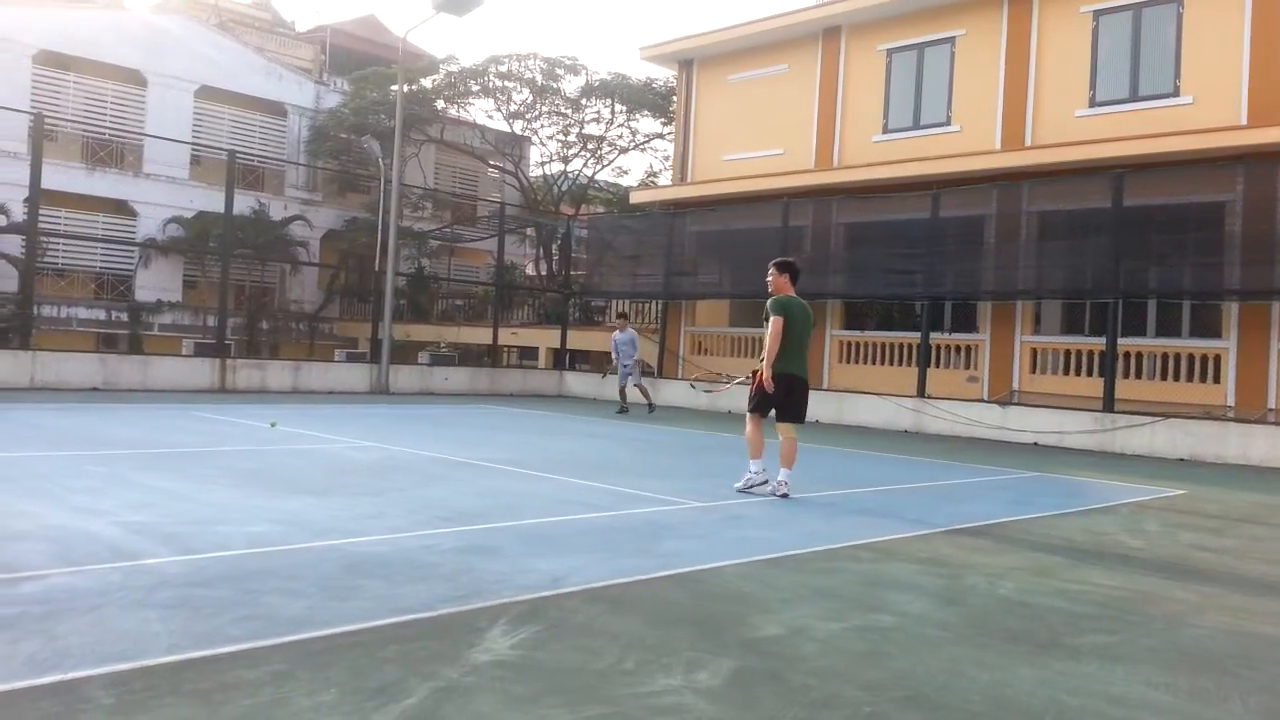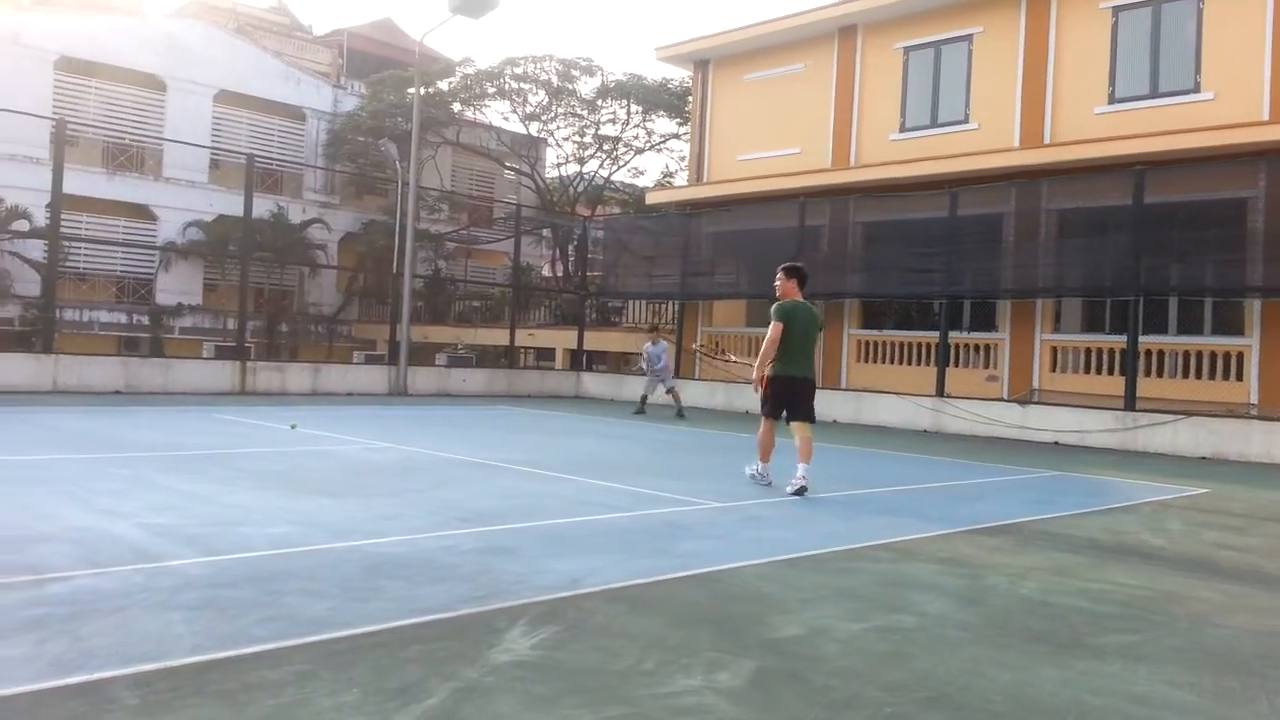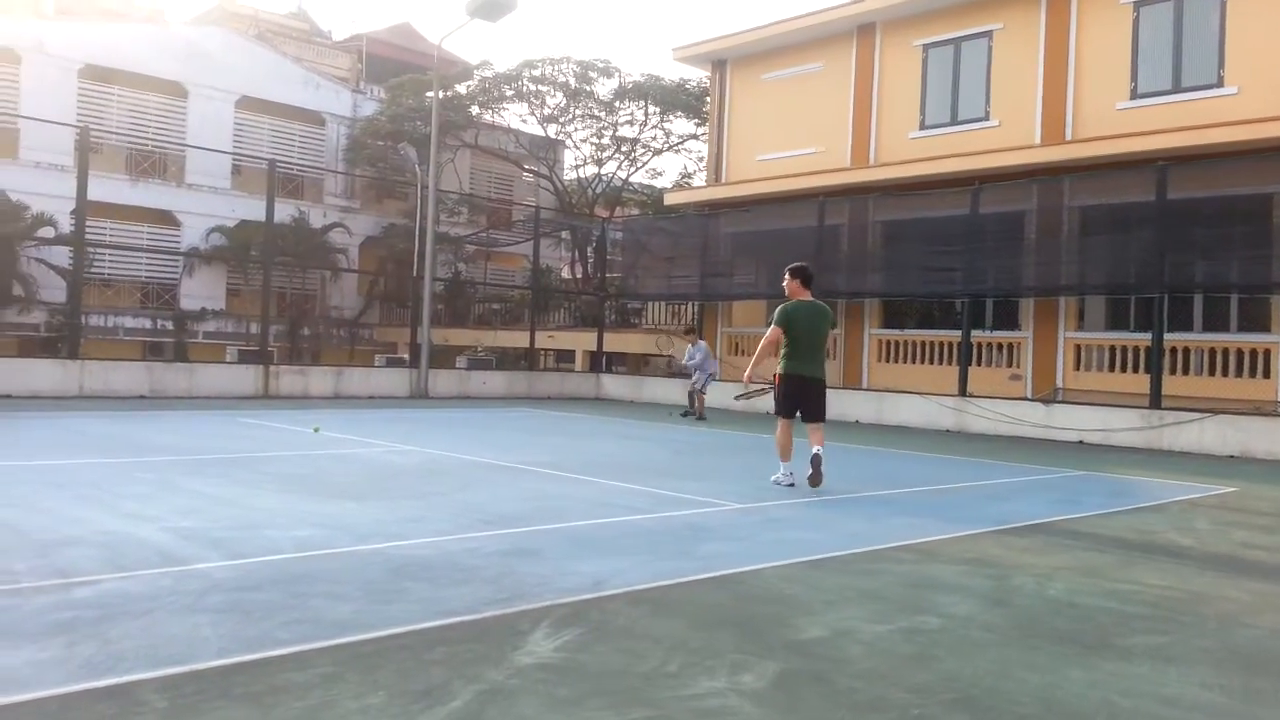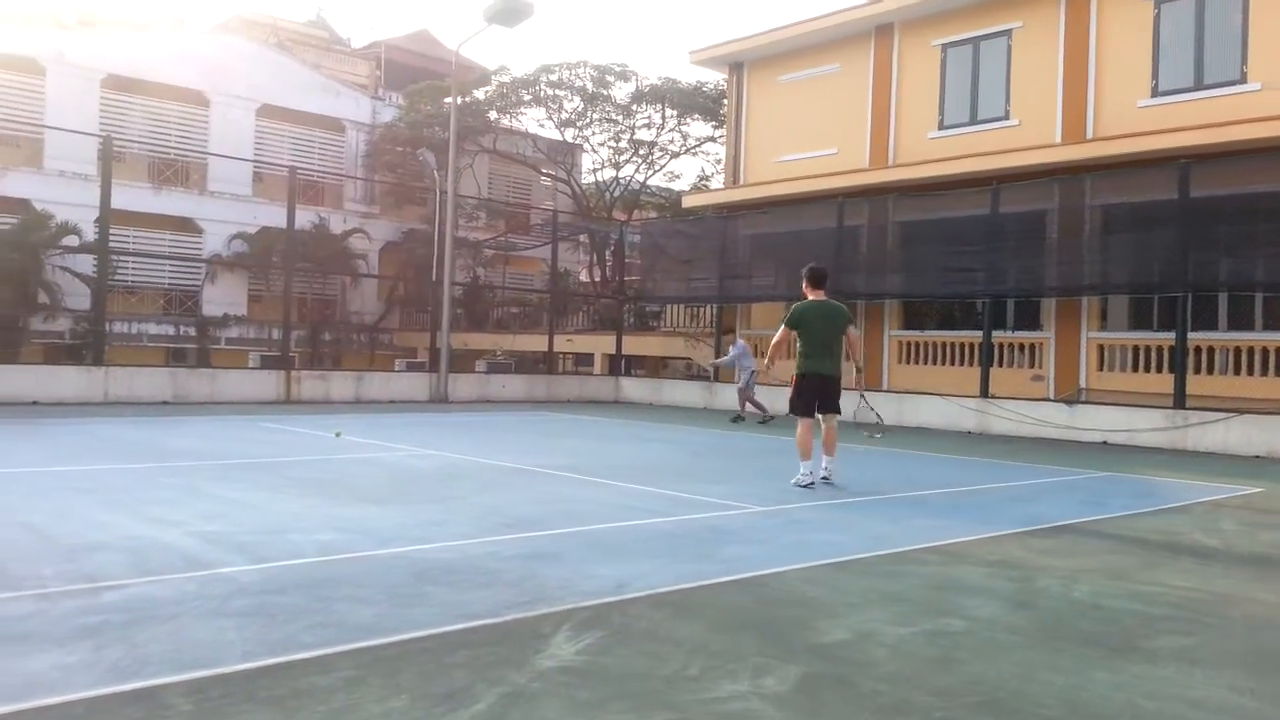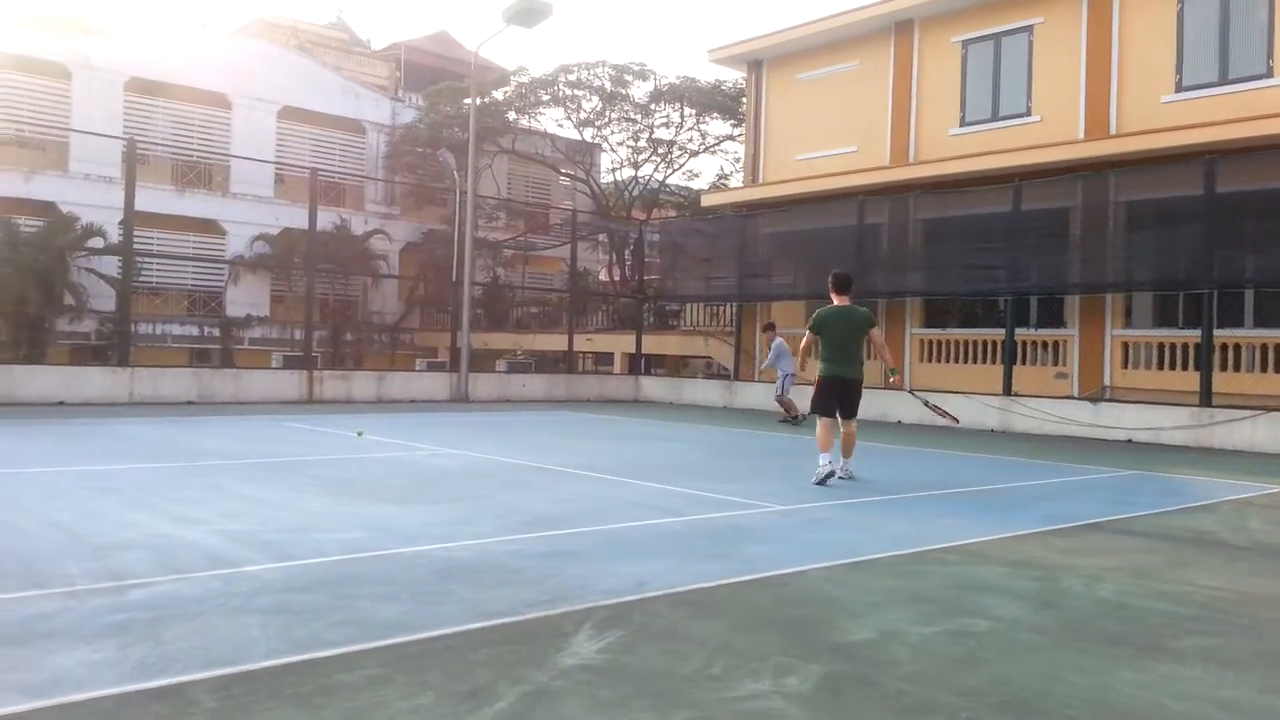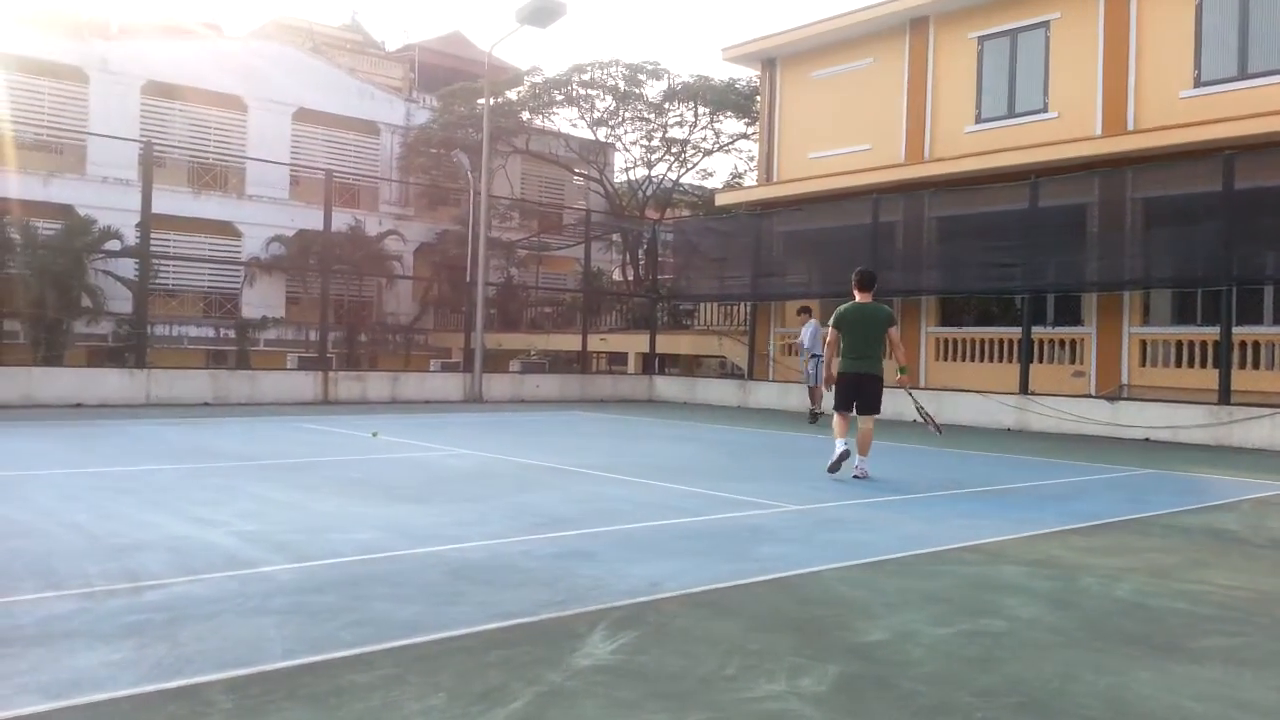
dt=0.2s
person 1, frame 1
left shoulder: (776, 303)
right shoulder: (806, 309)
left elbow: (775, 332)
left wrist: (767, 365)
left hip: (776, 373)
right hip: (800, 376)
left knee: (754, 419)
right knee: (787, 429)
left ankle: (756, 472)
right ankle: (782, 481)
person 1, frame 2
left shoulder: (781, 308)
right shoulder: (814, 313)
left elbow: (772, 339)
left wrist: (758, 369)
left hip: (779, 374)
right hip: (806, 377)
left knee: (768, 422)
right knee: (801, 428)
left ankle: (762, 471)
right ankle: (801, 476)
person 1, frame 3
left shoulder: (786, 310)
right shoulder: (826, 311)
left elbow: (770, 340)
left wrist: (751, 368)
left hip: (790, 373)
right hip: (817, 376)
left knee: (785, 423)
right knee: (815, 425)
left ankle: (785, 473)
right ankle: (817, 453)
person 1, frame 4
left shoulder: (800, 309)
right shoulder: (841, 310)
left elbow: (779, 340)
right elbow: (854, 342)
left wrist: (769, 360)
right wrist: (858, 368)
left hip: (806, 372)
right hip: (832, 373)
left knee: (805, 421)
right knee: (829, 419)
left ankle: (806, 473)
right ankle: (827, 468)
person 1, frame 5
left shoulder: (821, 315)
right shoulder: (864, 315)
left elbow: (805, 346)
right elbow: (880, 345)
left wrist: (802, 362)
right wrist: (893, 371)
left hip: (828, 375)
right hip: (853, 377)
left knee: (824, 421)
right knee: (848, 423)
left ankle: (825, 464)
right ankle: (845, 467)
person 1, frame 6
left shoulder: (842, 311)
right shoulder: (885, 313)
left elbow: (831, 343)
right elbow: (896, 344)
left wrist: (828, 370)
right wrist: (903, 370)
left hip: (846, 371)
right hip: (873, 373)
left knee: (841, 414)
right knee: (866, 420)
left ankle: (840, 447)
right ankle: (861, 466)
